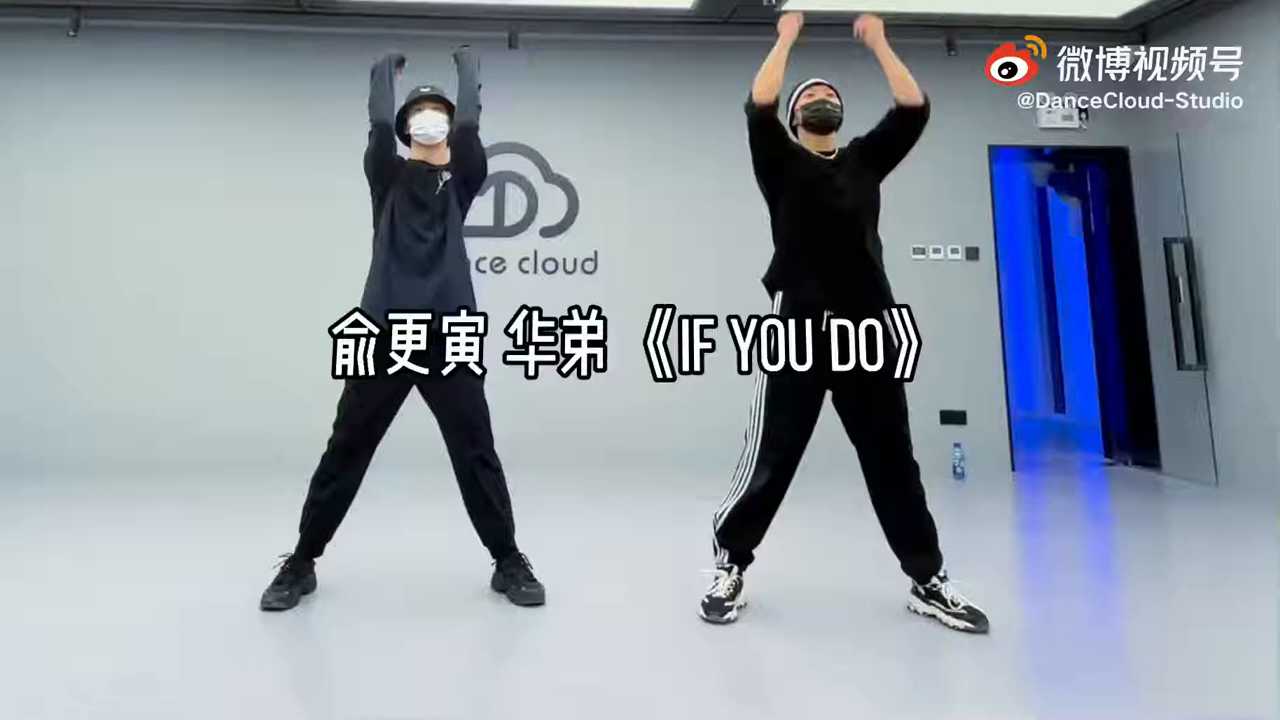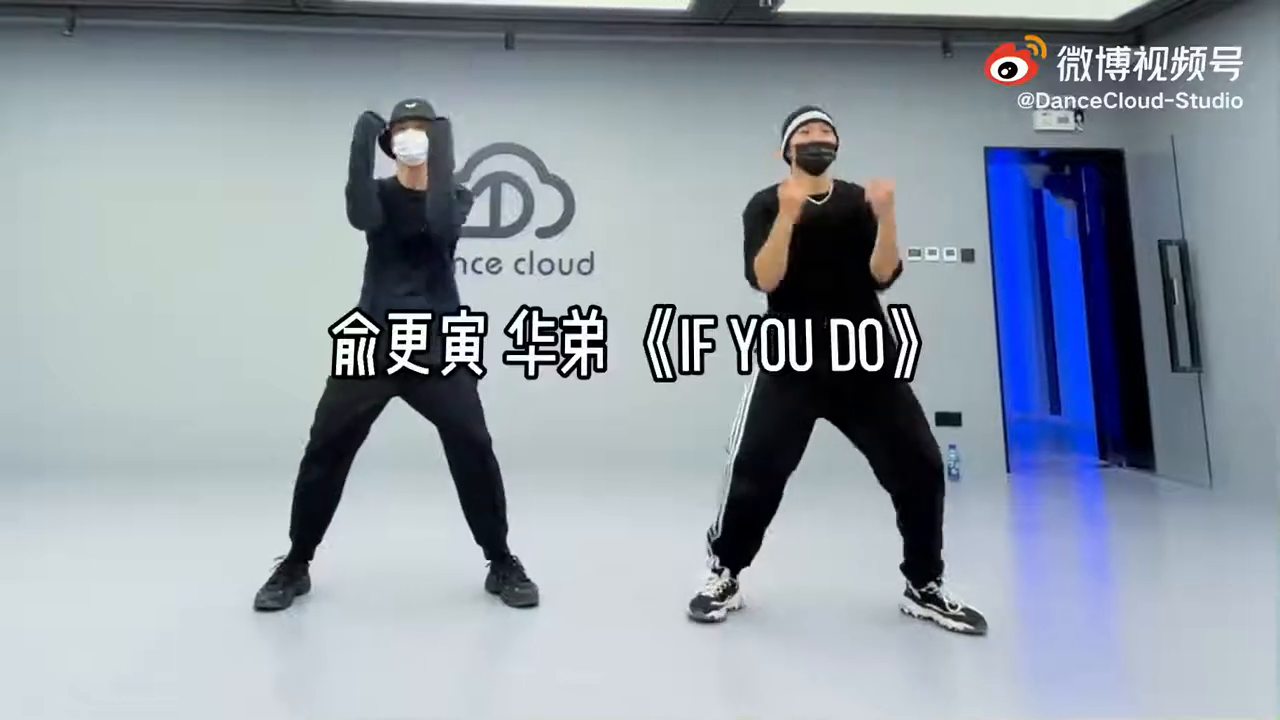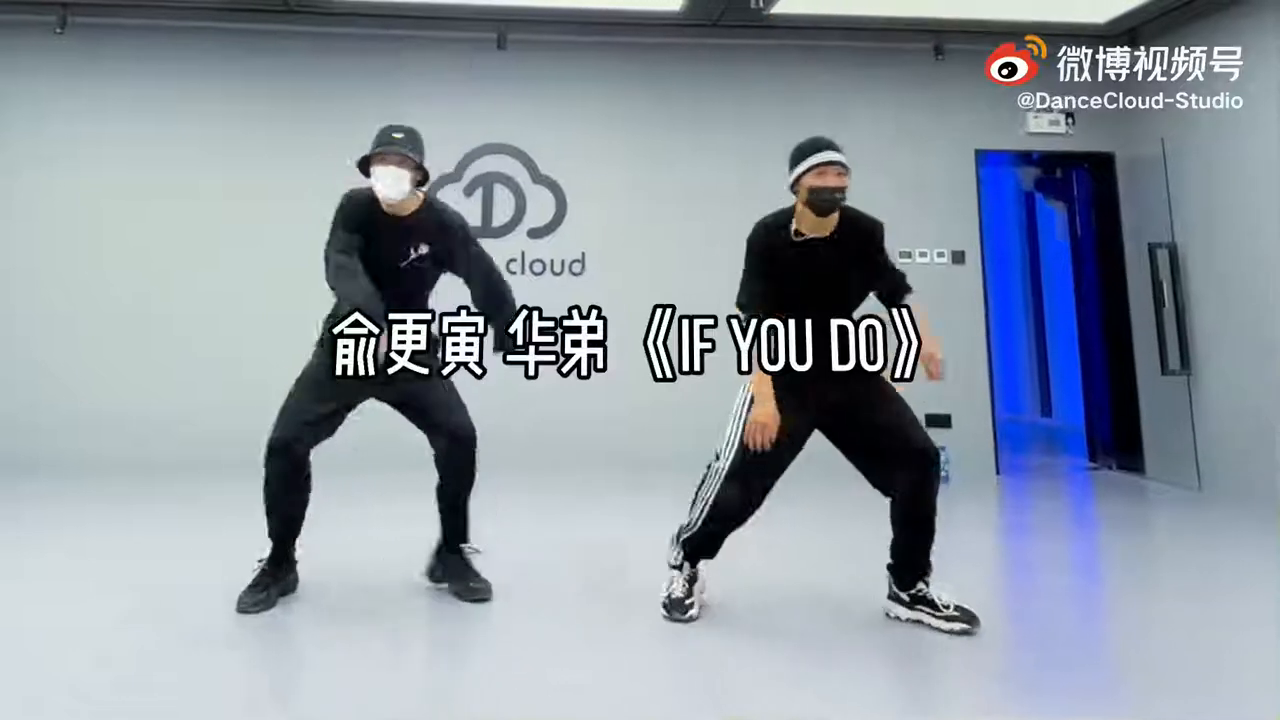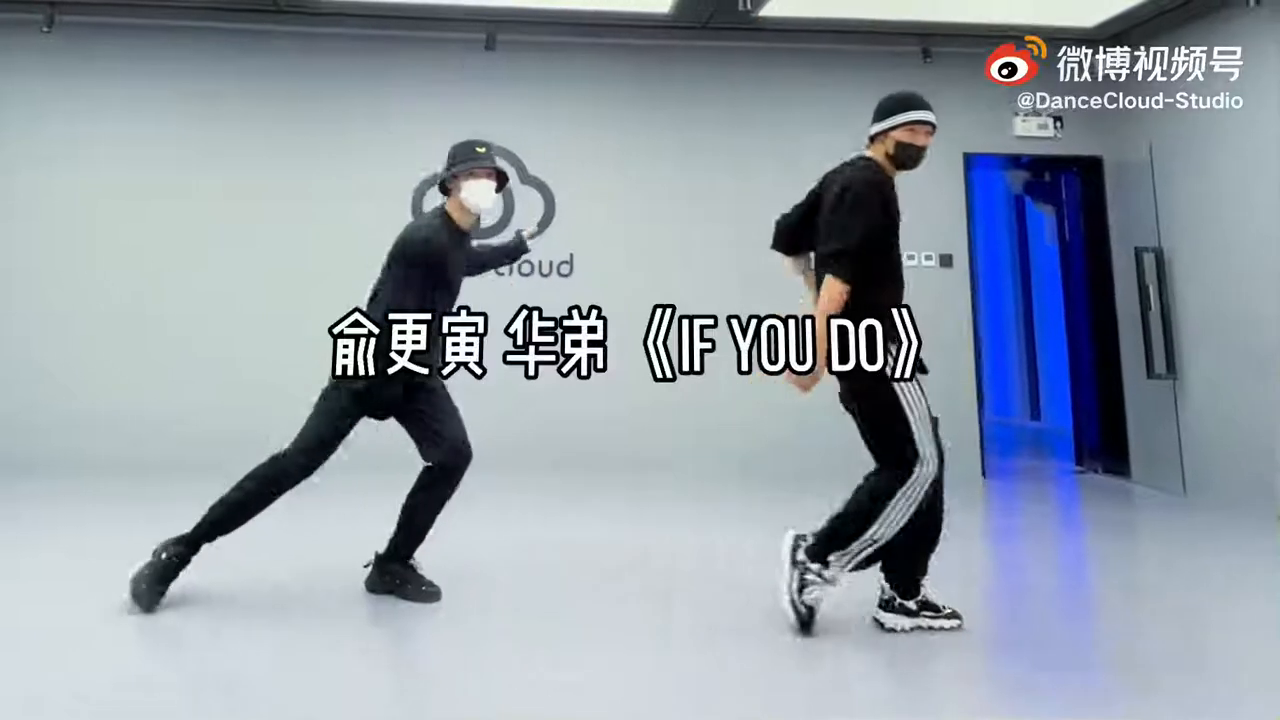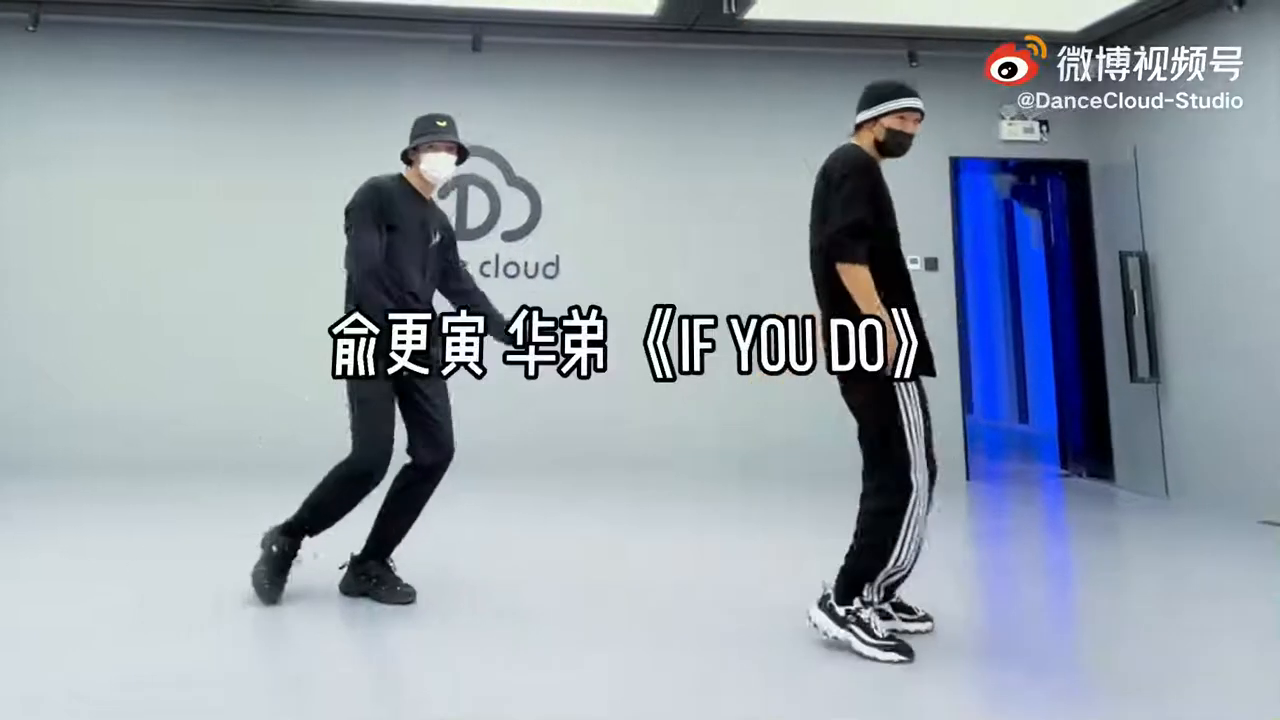
dt=0.4s
person 1, frame 1
left shoulder: (865, 159)
right shoulder: (779, 160)
left elbow: (912, 108)
right elbow: (759, 103)
left wrist: (878, 43)
right wrist: (787, 37)
left hip: (866, 330)
right hip: (799, 326)
left knee: (892, 457)
right knee: (770, 456)
left ankle: (928, 581)
right ankle: (730, 568)
person 1, frame 2
left shoulder: (860, 205)
right shoulder: (764, 206)
left elbow: (881, 275)
right elbow: (766, 281)
left wrist: (886, 217)
right wrist: (787, 218)
left hip: (861, 361)
right hip: (791, 364)
left knee: (921, 466)
right knee: (754, 465)
left ankle: (924, 586)
right ankle: (725, 575)
person 1, frame 3
left shoulder: (866, 230)
right shoulder: (767, 236)
left elbow: (889, 285)
right elbow: (757, 319)
left wrist: (925, 340)
right wrist: (764, 398)
left hip: (847, 371)
right hip: (787, 372)
left knee: (915, 462)
right knee: (736, 466)
left ankle: (909, 588)
right ankle: (685, 565)
person 1, frame 4
left shoulder: (842, 178)
right shoulder: (869, 182)
left elbow: (788, 236)
right elbow: (840, 268)
left wrist: (812, 289)
right wrist: (820, 339)
left knee: (909, 462)
right knee: (920, 461)
left ankle: (901, 593)
right ankle: (818, 554)
person 1, frame 5
left shoulder: (851, 171)
right shoulder: (853, 166)
left elbow: (838, 257)
right elbow: (848, 253)
left wrist: (830, 331)
right wrist: (883, 325)
left knee: (892, 467)
right knee: (913, 473)
left ankle: (876, 594)
right ankle: (844, 604)
person 2, frame 1
left shoulder: (464, 178)
right shoulder: (388, 176)
left elbow: (469, 130)
right elbow: (378, 130)
left wrist: (467, 69)
right wrist: (384, 72)
left hip: (449, 333)
right hip: (385, 332)
left knee: (476, 454)
right knee: (346, 451)
left ankle: (509, 562)
right ankle: (301, 563)
person 2, frame 2
left shoulder: (455, 196)
right shoulder: (379, 193)
left elbow: (442, 229)
right elbow: (360, 218)
left wrist: (441, 153)
right wrist: (361, 144)
left hip: (437, 346)
right hip: (373, 343)
left knee: (473, 446)
right knee: (326, 449)
left ankle: (501, 564)
right ankle: (295, 565)
person 2, frame 3
left shoulder: (444, 224)
right shoulder: (354, 208)
left elbow: (488, 281)
right elbow: (342, 269)
left wrist: (510, 341)
right wrist: (368, 314)
left hip: (410, 356)
right hip: (345, 348)
left knee: (458, 436)
right knee: (286, 444)
left ankle: (452, 554)
right ankle: (280, 564)
person 2, frame 4
left shoulder: (454, 232)
right shoulder: (423, 237)
right elbow: (387, 313)
left wrist: (510, 250)
right wrist: (379, 386)
left hip: (417, 368)
right hip: (372, 367)
left knee: (453, 455)
right knee: (300, 460)
left ankle: (393, 565)
right ankle: (183, 548)
person 2, frame 5
left shoulder: (438, 222)
right shoulder: (378, 193)
left elbow: (458, 284)
right elbow: (363, 268)
left wrist: (501, 326)
right wrist: (392, 326)
left knee: (435, 453)
right knee: (371, 459)
left ankle: (369, 565)
right ankle: (287, 538)
